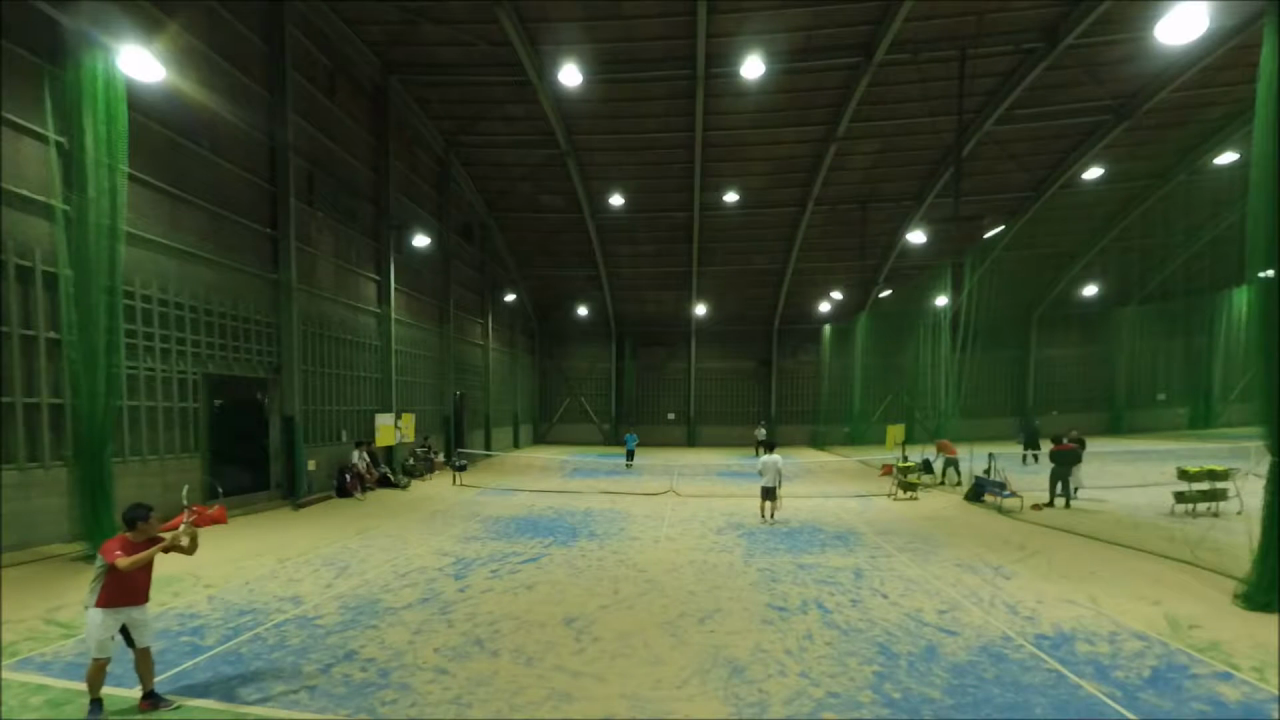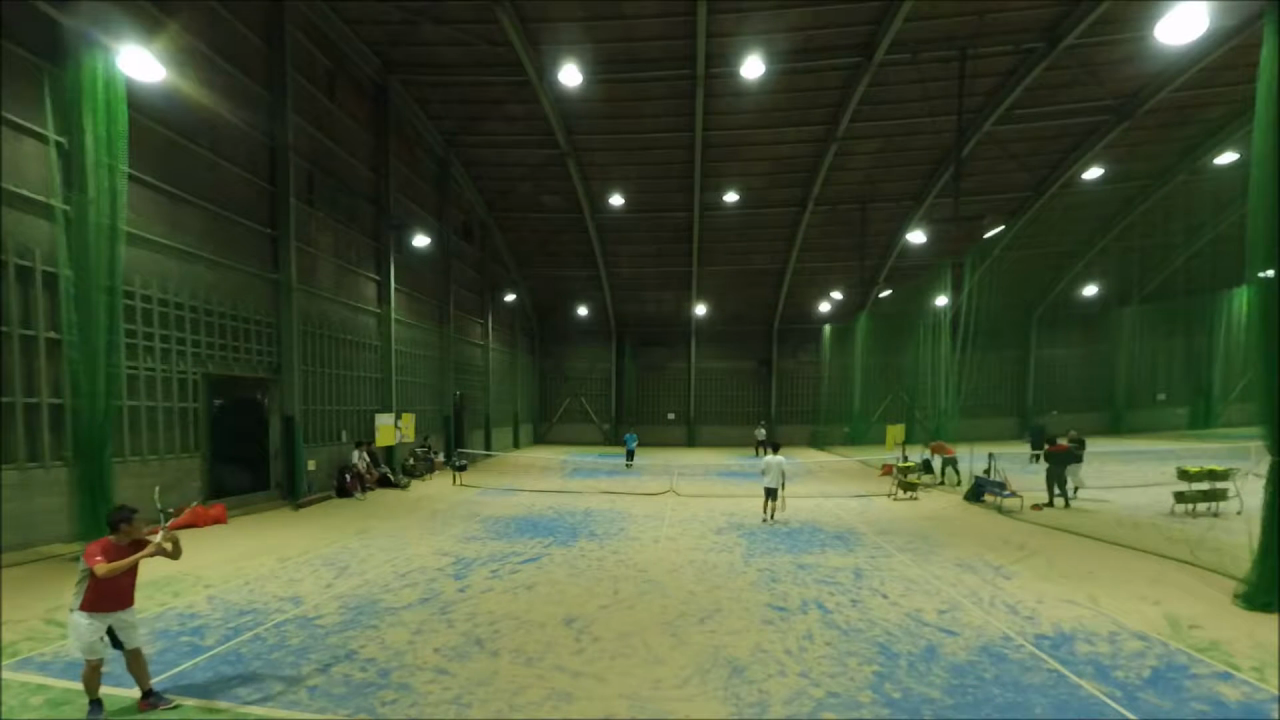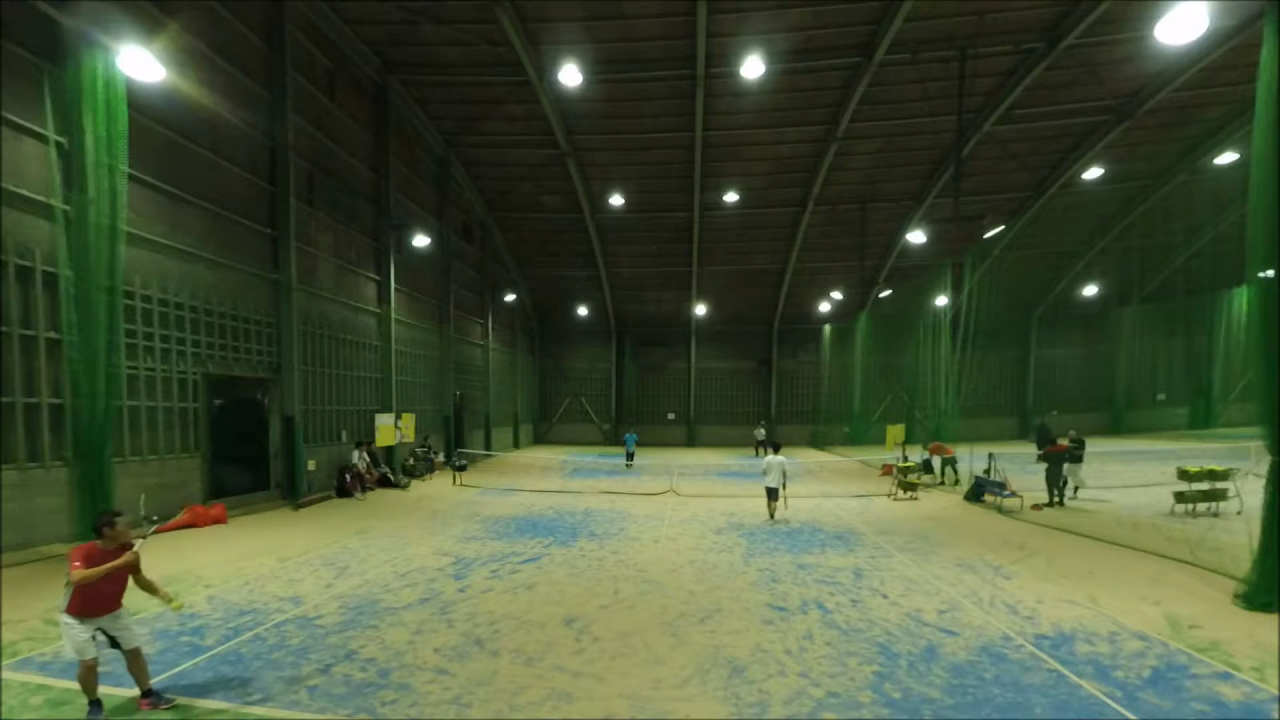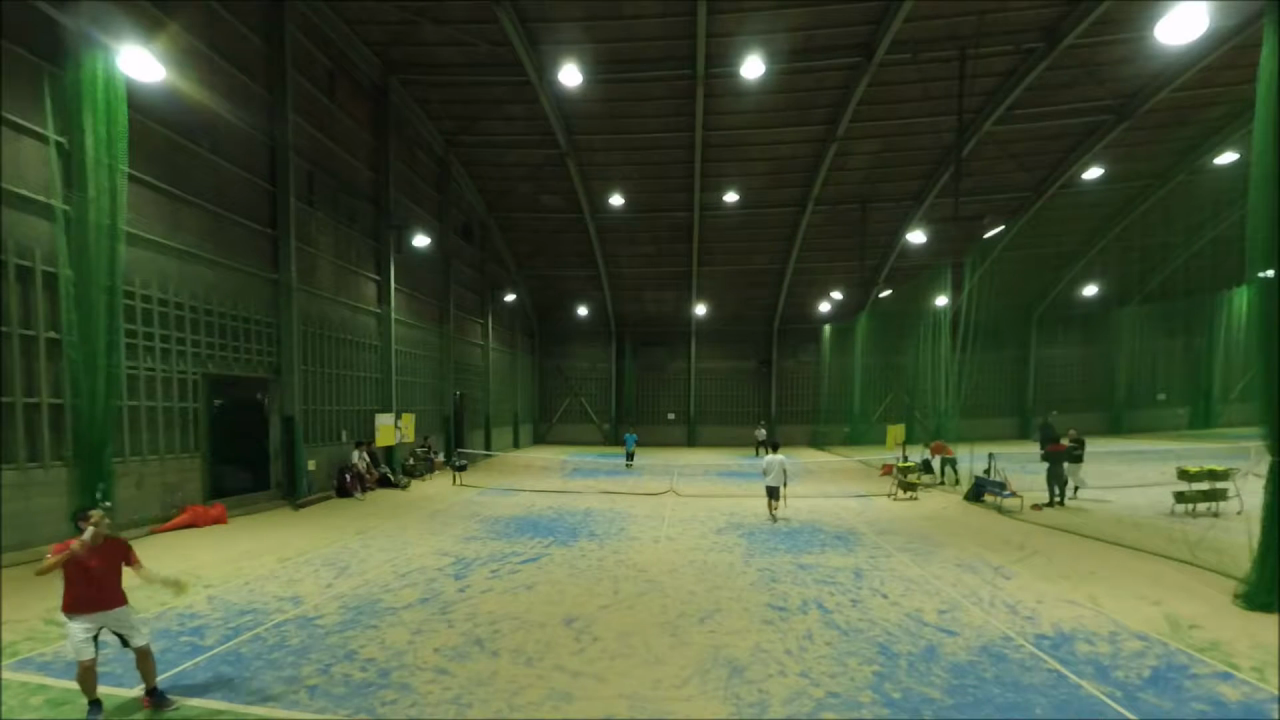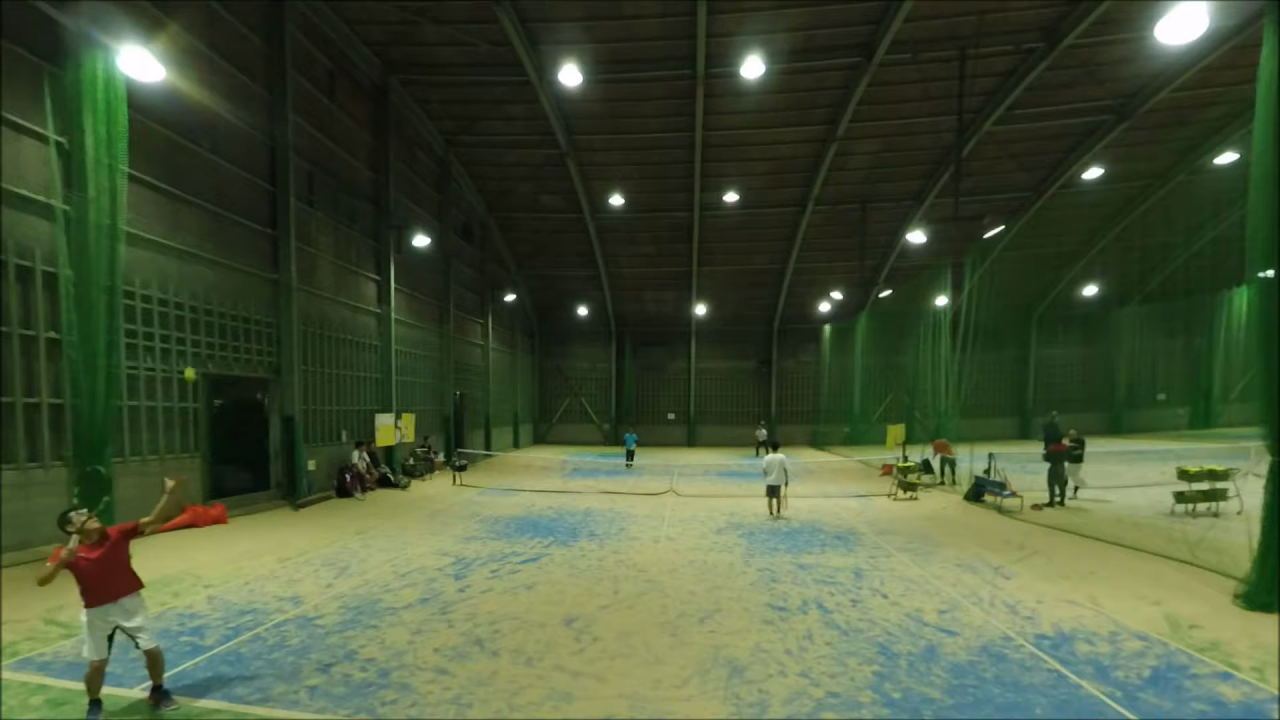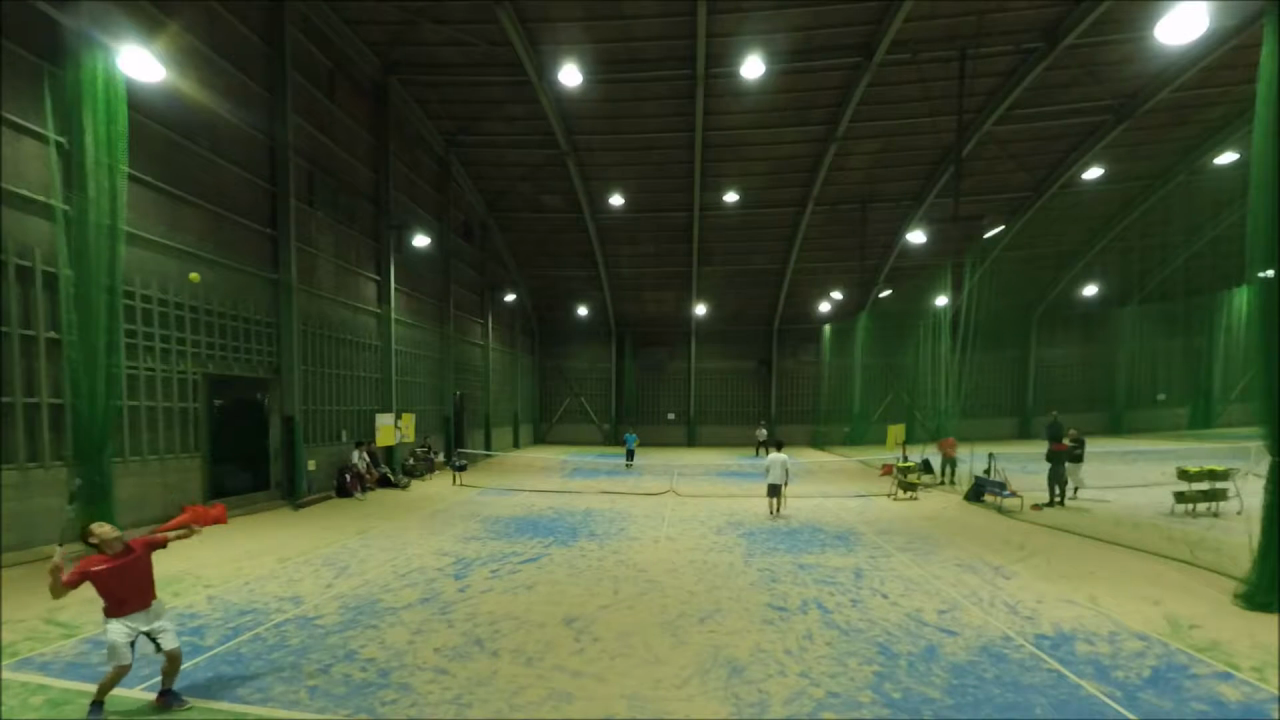
dt=0.3s
person 1, frame 1
left shoulder: (151, 541)
right shoulder: (112, 546)
left elbow: (189, 551)
right elbow: (125, 565)
left wrist: (193, 537)
right wrist: (162, 546)
left hip: (135, 607)
right hip: (104, 610)
left knee: (143, 651)
right knee: (100, 661)
left ankle: (148, 696)
person 1, frame 2
left shoulder: (138, 544)
right shoulder: (96, 549)
left elbow: (174, 556)
right elbow: (103, 572)
left wrist: (174, 543)
right wrist: (142, 555)
left hip: (122, 610)
right hip: (89, 614)
left knee: (134, 652)
right knee: (94, 662)
left ankle: (148, 695)
person 1, frame 3
left shoulder: (127, 550)
right shoulder: (81, 553)
left elbow: (141, 581)
right elbow: (76, 579)
left wrist: (162, 595)
right wrist: (117, 563)
left hip: (113, 611)
right hip: (78, 617)
left knee: (134, 651)
right knee: (89, 663)
left ankle: (148, 695)
person 1, frame 4
left shoulder: (119, 545)
right shoulder: (66, 549)
left elbow: (139, 569)
right elbow: (40, 571)
left wrist: (164, 581)
right wrist: (67, 554)
left hip: (117, 609)
right hip: (80, 616)
left knee: (143, 649)
right knee: (86, 664)
left ankle: (153, 694)
person 1, frame 5
left shoulder: (118, 534)
right shoulder: (67, 553)
left elbow: (154, 519)
right elbow: (42, 581)
left wrist: (168, 493)
right wrist: (61, 562)
left hip: (130, 604)
right hip: (96, 612)
left knee: (153, 651)
right knee: (97, 664)
left ankle: (158, 691)
person 1, frame 6
left shoulder: (141, 546)
right shoulder: (89, 566)
left elbow: (174, 536)
right elbow: (57, 593)
left wrist: (189, 530)
right wrist: (54, 573)
left hip: (151, 610)
right hip: (119, 619)
left knee: (174, 653)
right knee: (121, 668)
left ankle: (166, 693)
right ankle: (97, 703)
